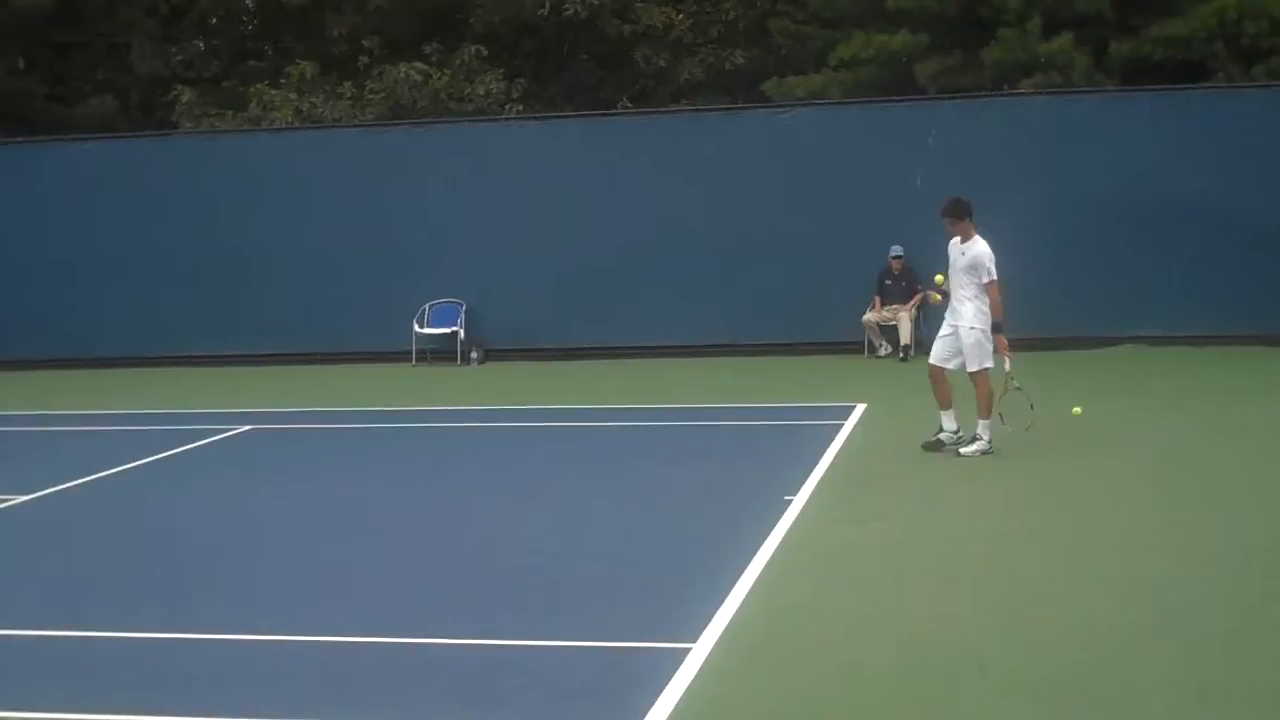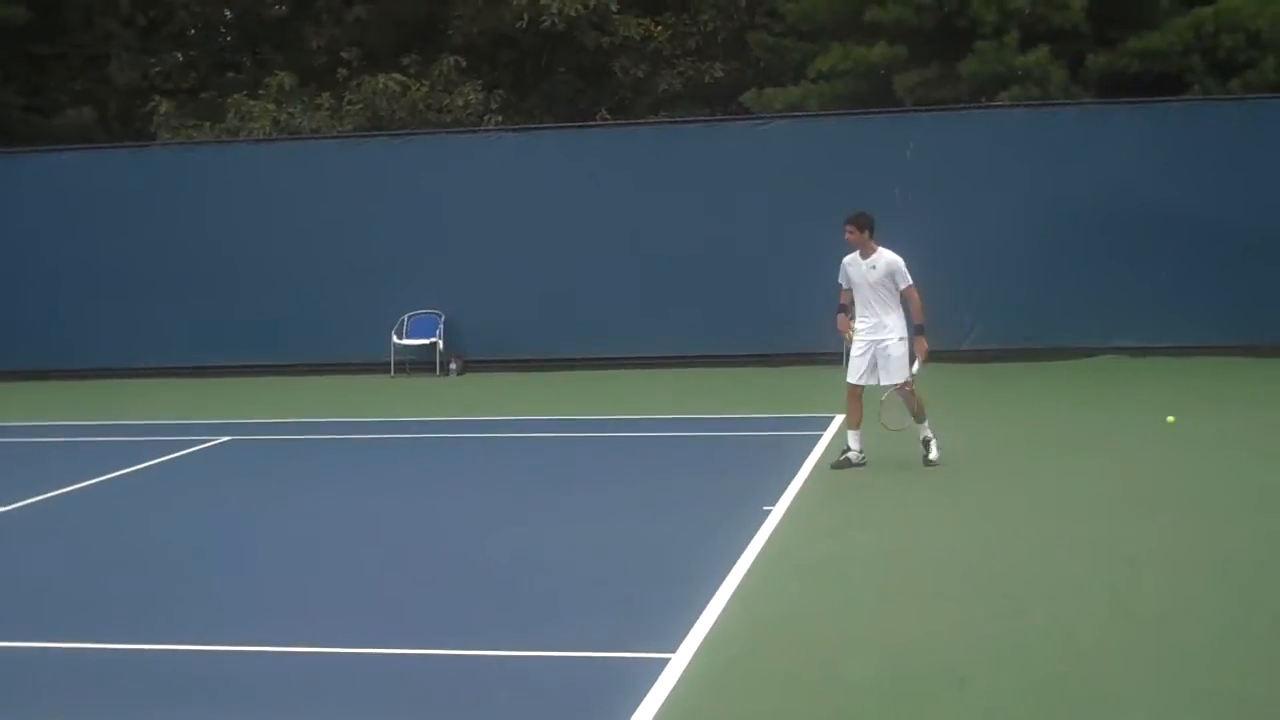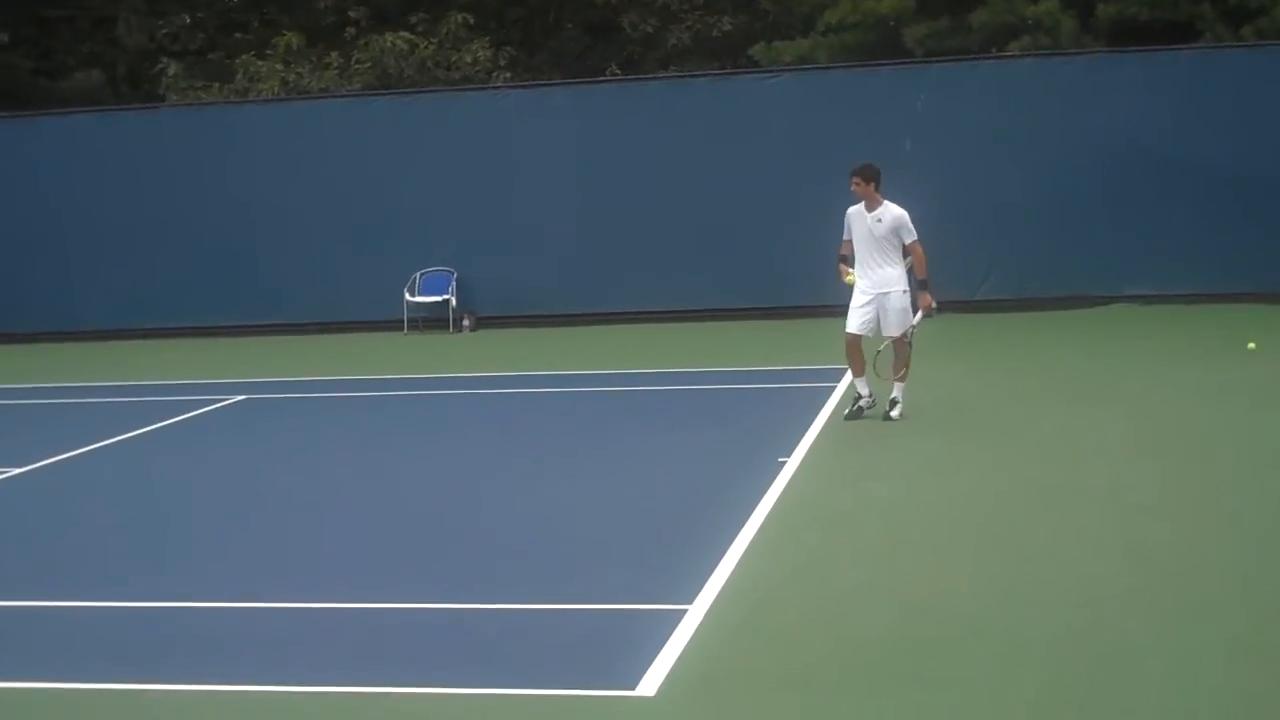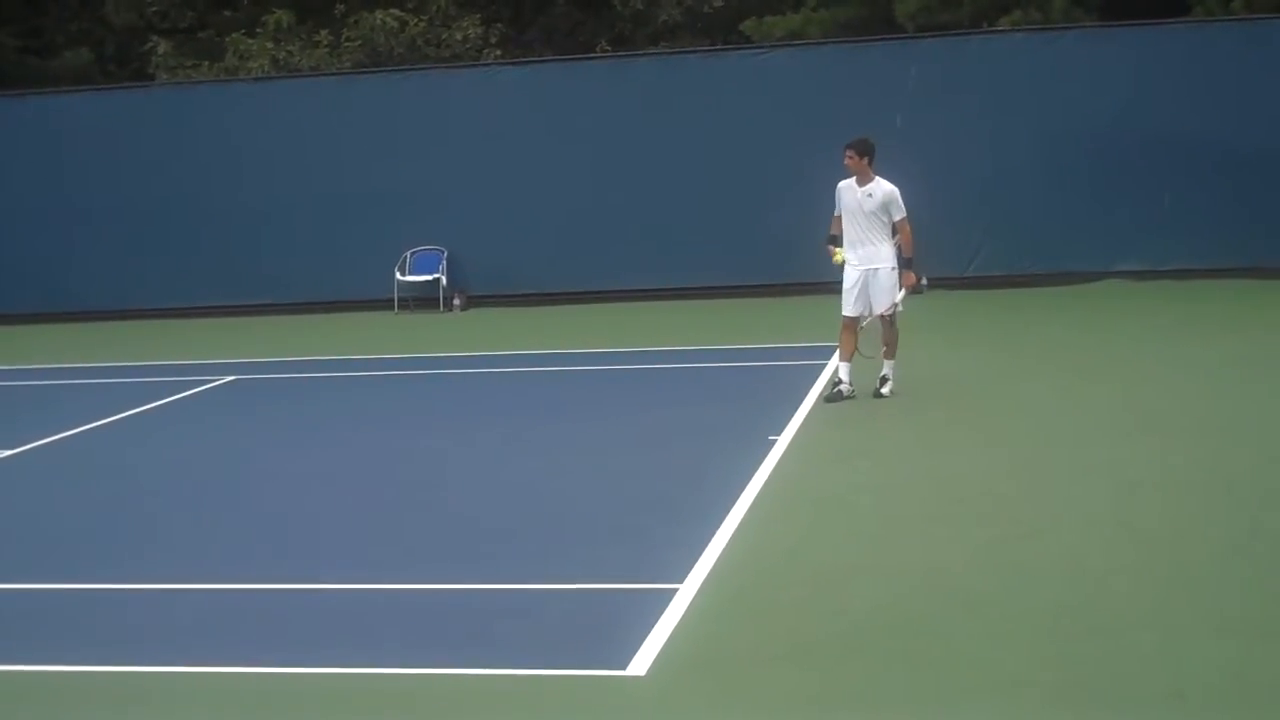
dt=0.5s
person 1, frame 1
left shoulder: (981, 251)
right shoulder: (953, 245)
left elbow: (994, 293)
left wrist: (999, 332)
right wrist: (944, 291)
left hip: (974, 323)
right hip: (952, 321)
left knee: (978, 376)
right knee: (935, 371)
left ankle: (983, 436)
right ankle: (950, 430)
person 1, frame 2
left shoulder: (891, 261)
right shoulder: (848, 263)
left elbow: (912, 297)
left wrist: (919, 335)
right wrist: (842, 313)
left hip: (892, 335)
right hip: (863, 337)
left knee: (904, 389)
right knee: (853, 390)
left ankle: (927, 437)
right ankle: (854, 450)
person 1, frame 3
left shoulder: (897, 215)
right shoulder: (852, 214)
left elbow: (916, 252)
left wrist: (923, 290)
right wrist: (843, 262)
left hip: (894, 288)
right hip: (864, 289)
left knee: (898, 342)
right knee: (851, 339)
left ankle: (897, 399)
right ankle: (864, 395)
person 1, frame 4
left shoulder: (888, 191)
right shoulder: (842, 188)
left elbow: (904, 230)
left wrist: (908, 268)
right wrist: (833, 243)
left hip: (883, 265)
right hip: (853, 267)
left knee: (888, 320)
right knee: (848, 322)
left ankle: (887, 376)
right ankle: (844, 381)
